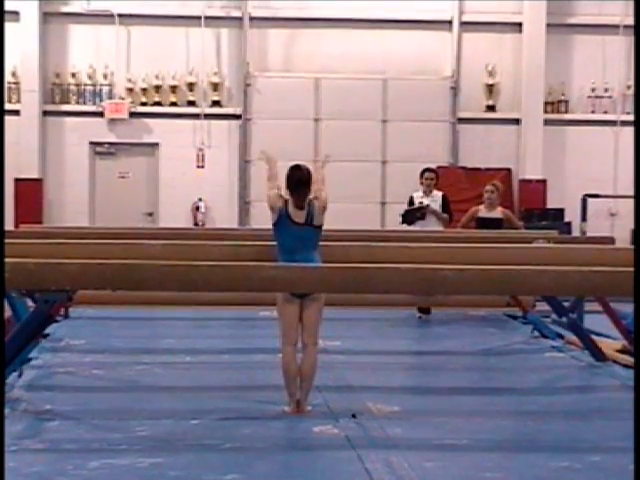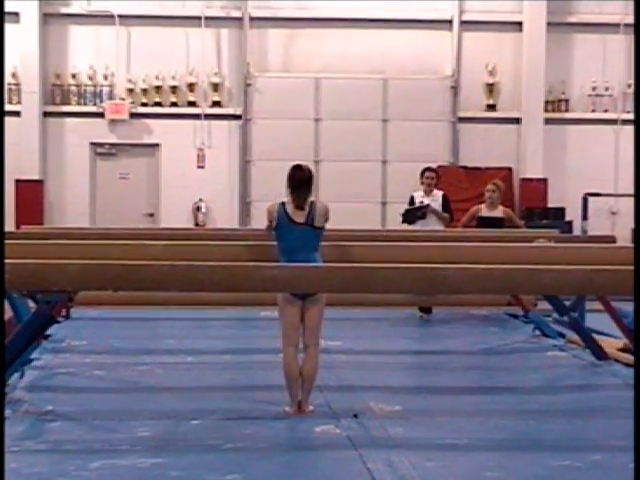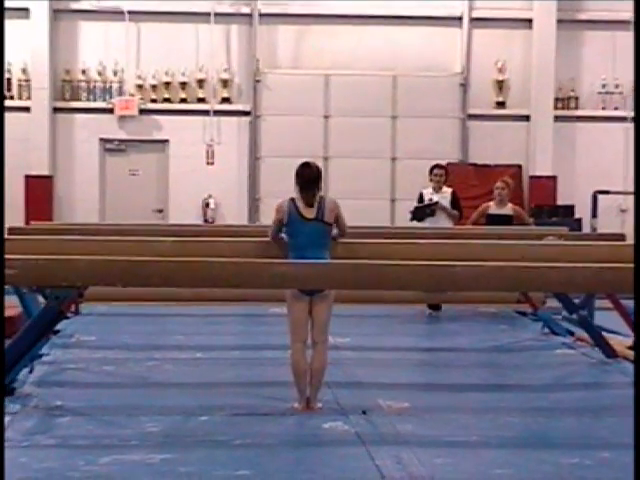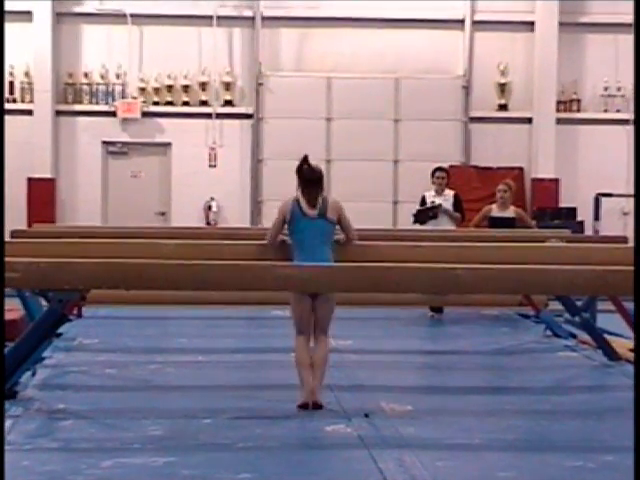
dt=0.3s
person 1, frame 1
left shoulder: (277, 206)
right shoulder: (319, 207)
left elbow: (273, 185)
right elbow: (319, 187)
left wrist: (271, 165)
right wrist: (319, 169)
left knee: (289, 345)
right knee: (310, 345)
left ankle: (292, 402)
right ankle: (303, 401)
person 1, frame 2
left shoulder: (275, 211)
right shoulder: (321, 210)
left knee: (290, 346)
right knee: (311, 346)
left ankle: (294, 403)
right ankle: (305, 402)
person 1, frame 3
left shoulder: (285, 207)
right shoulder: (330, 205)
left elbow: (274, 236)
right elbow: (343, 231)
left knee: (298, 343)
right knee: (320, 342)
left ankle: (302, 399)
right ankle: (313, 399)
person 1, frame 4
left shoulder: (289, 205)
right shoulder: (333, 205)
left elbow: (271, 240)
right elbow: (351, 238)
left knee: (302, 336)
right knee: (321, 336)
left ankle: (306, 392)
right ankle: (316, 392)
person 2, frame 1
left shoulder: (441, 196)
right shoulder: (413, 197)
left elbow: (448, 219)
right elbow: (408, 220)
left wrist: (434, 211)
right wrist: (417, 214)
left ankle: (424, 307)
right ankle: (422, 307)
person 2, frame 2
left shoulder: (442, 196)
right shoulder: (414, 197)
left elbow: (449, 218)
right elbow: (408, 220)
left wrist: (434, 211)
right wrist: (418, 213)
left ankle: (426, 306)
right ankle: (424, 306)
person 2, frame 3
left shoulder: (451, 193)
right shoulder: (423, 194)
left elbow: (458, 216)
right elbow: (417, 217)
left wrist: (444, 208)
right wrist: (427, 211)
left ankle: (435, 304)
right ankle: (433, 304)
person 2, frame 4
left shoulder: (454, 196)
right shoulder: (426, 196)
left elbow: (460, 218)
right elbow: (420, 220)
left wrist: (446, 211)
right wrist: (429, 213)
left ankle: (437, 307)
right ankle: (435, 307)
